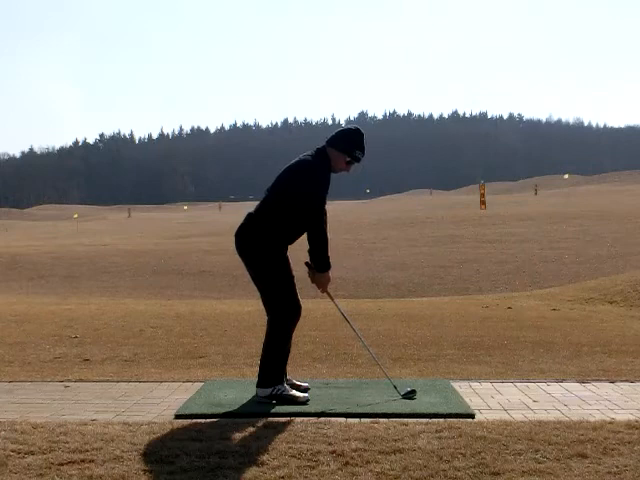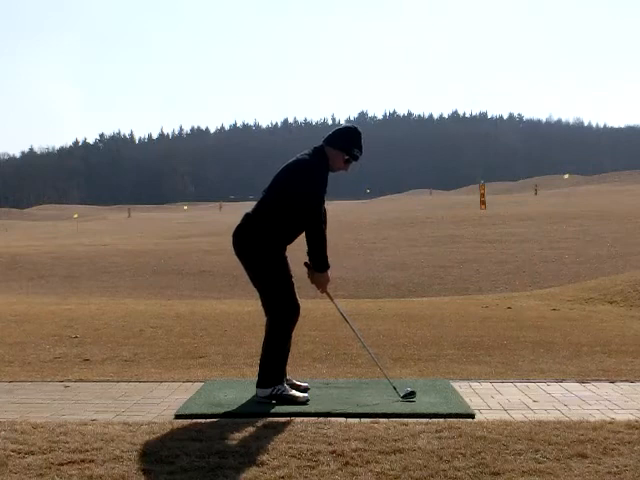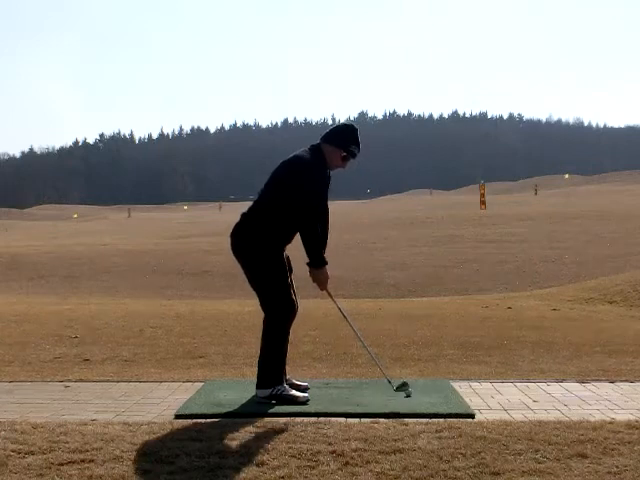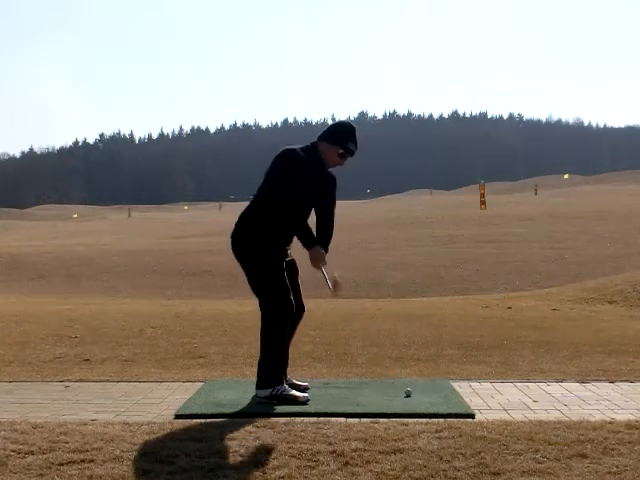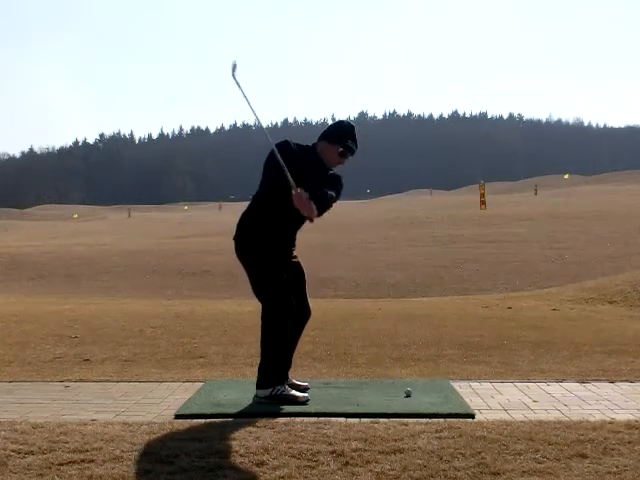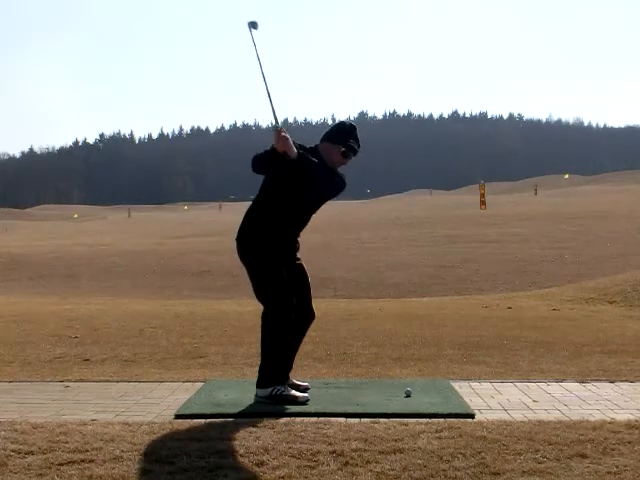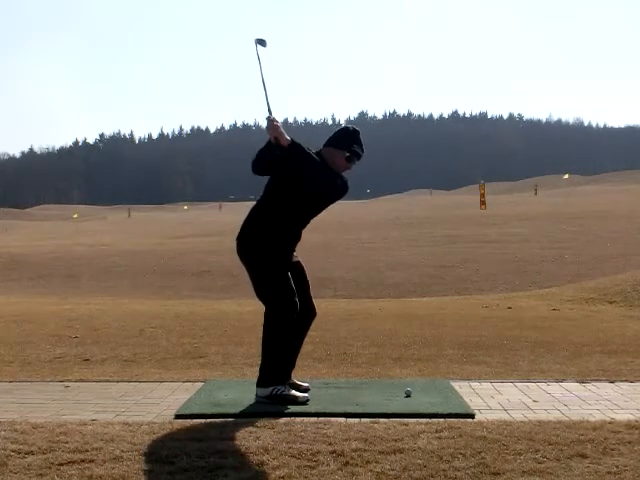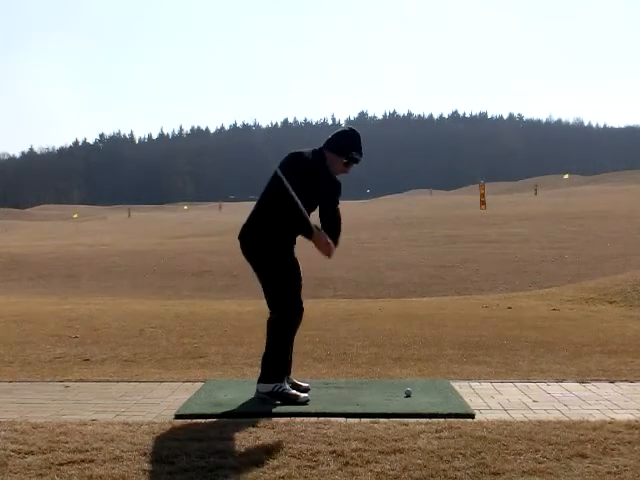
dt=0.5s
person 1, frame 1
left shoulder: (314, 168)
right shoulder: (313, 170)
left elbow: (314, 220)
right elbow: (315, 222)
left wrist: (317, 264)
right wrist: (322, 267)
left hip: (265, 242)
right hip: (260, 243)
left knee: (285, 310)
right knee: (286, 310)
left ankle: (277, 377)
right ankle: (269, 385)
person 1, frame 2
left shoulder: (312, 167)
right shoulder: (310, 169)
left elbow: (315, 220)
right elbow: (314, 222)
left wrist: (315, 263)
right wrist: (321, 266)
left hip: (263, 242)
right hip: (257, 242)
left knee: (283, 310)
right knee: (285, 310)
left ankle: (276, 376)
right ankle: (269, 384)
person 1, frame 3
left shoulder: (318, 172)
right shoulder: (303, 166)
left elbow: (319, 218)
right elbow: (306, 220)
left wrist: (317, 261)
right wrist: (318, 264)
left hip: (270, 244)
right hip: (253, 242)
left knee: (286, 308)
right knee: (280, 308)
left ankle: (277, 376)
right ankle: (268, 384)
person 1, frame 4
left shoulder: (326, 179)
right shoulder: (292, 158)
left elbow: (326, 216)
right elbow: (288, 208)
left wrist: (321, 248)
right wrist: (311, 246)
left hip: (276, 244)
right hip: (253, 241)
left knee: (294, 308)
right knee: (279, 307)
left ankle: (278, 375)
right ankle: (268, 384)
person 1, frame 5
left shoulder: (332, 179)
right shoulder: (288, 151)
left elbow: (327, 199)
right elbow: (270, 181)
left wrist: (312, 206)
right wrist: (293, 196)
left hip: (283, 244)
right hip: (255, 239)
left knee: (299, 310)
right knee: (278, 306)
left ankle: (280, 374)
right ankle: (268, 384)
person 1, frame 6
left shoulder: (335, 180)
right shoulder: (286, 149)
left elbow: (317, 176)
right elbow: (258, 164)
left wrist: (294, 155)
right wrist: (279, 151)
left hip: (286, 246)
right hip: (256, 241)
left knee: (303, 312)
right knee: (280, 307)
left ankle: (280, 375)
right ankle: (268, 384)
person 1, frame 7
left shoulder: (338, 185)
right shoulder: (291, 155)
left elbow: (317, 175)
right elbow: (259, 166)
left wrist: (287, 143)
right wrist: (275, 142)
left hip: (284, 248)
right hip: (257, 243)
left knee: (305, 312)
right knee: (283, 308)
left ankle: (282, 376)
right ankle: (269, 385)
person 1, frame 8
left shoulder: (331, 185)
right shoulder: (300, 162)
left elbow: (332, 217)
right elbow: (282, 203)
left wrist: (329, 239)
right wrist: (314, 233)
left hip: (277, 241)
right hip: (263, 239)
left knee: (287, 307)
right knee: (290, 307)
left ankle: (280, 375)
right ankle: (270, 381)
